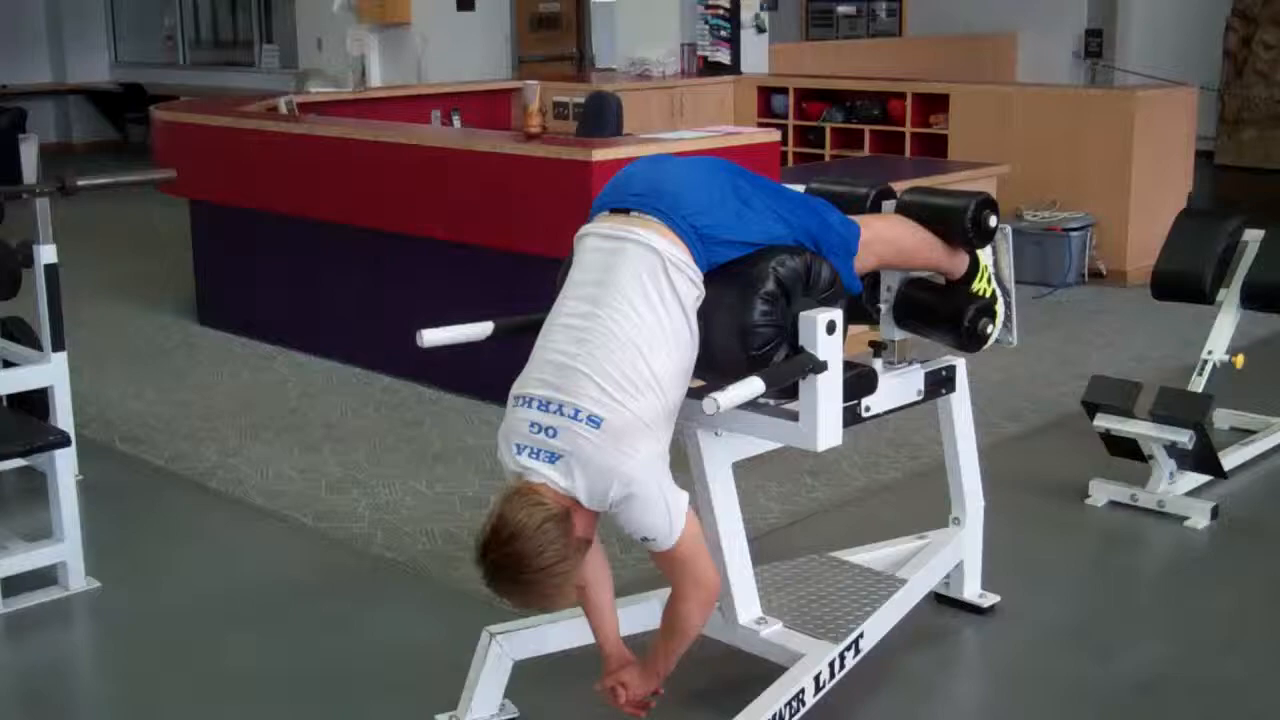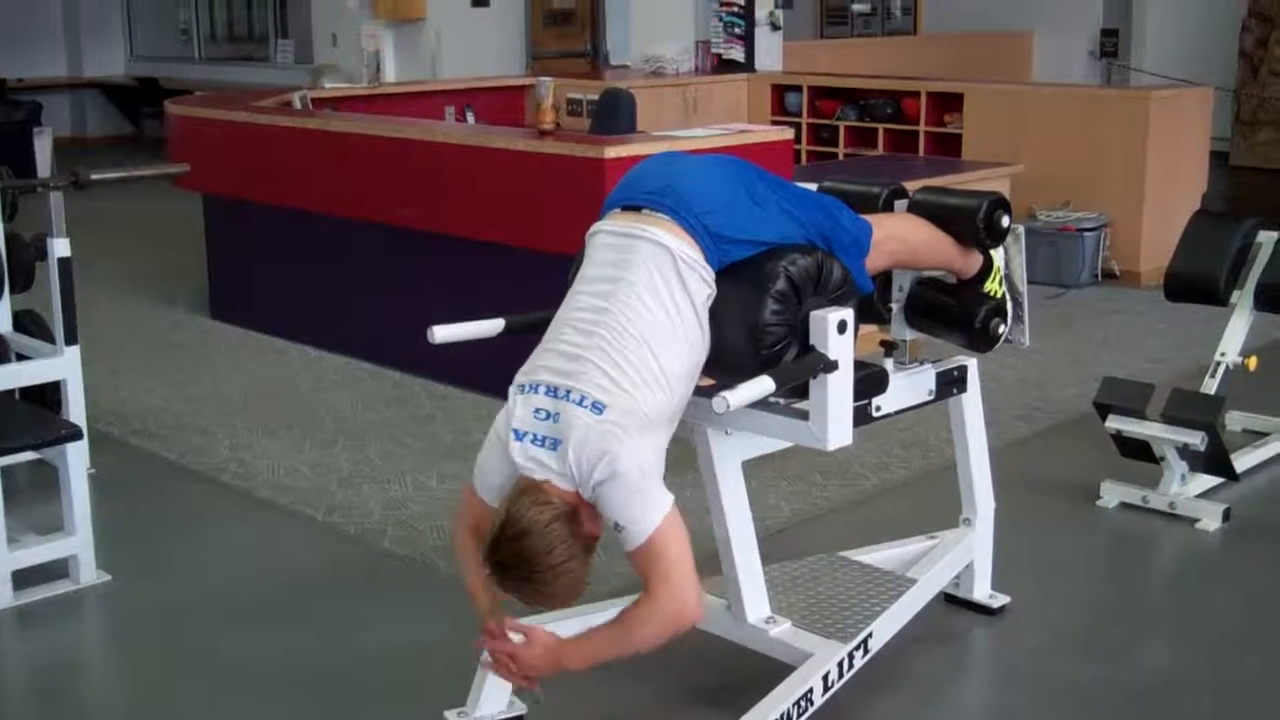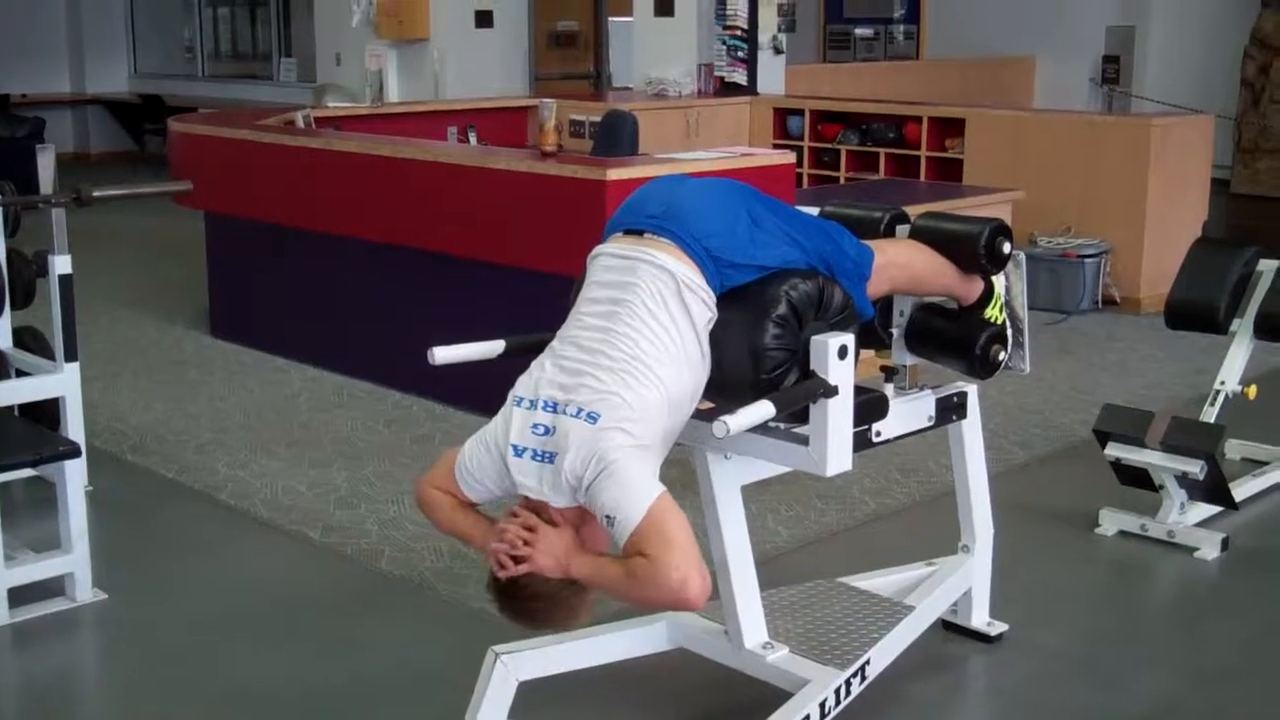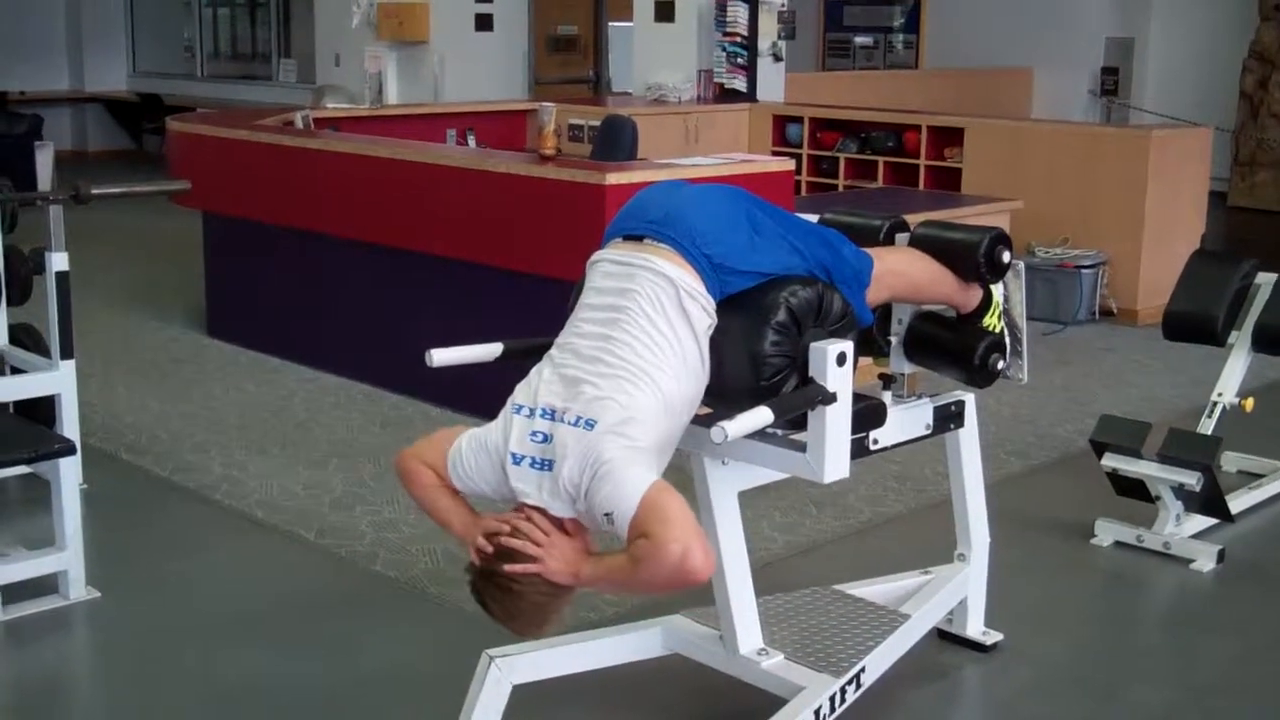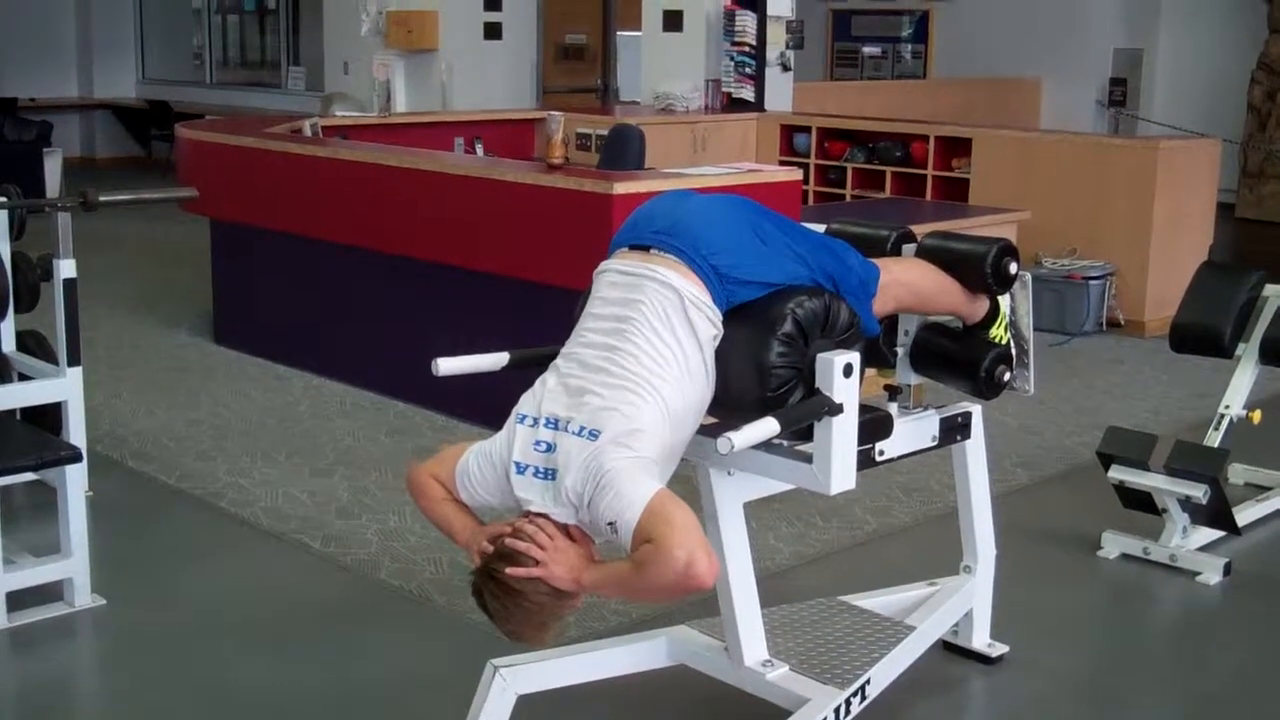
dt=0.5s
person 1, frame 1
left shoulder: (620, 468)
right shoulder: (517, 439)
left elbow: (699, 587)
right elbow: (577, 544)
left wrist: (651, 674)
right wrist: (614, 654)
left hip: (690, 210)
right hip: (618, 209)
left knee: (858, 248)
left ankle: (965, 268)
person 1, frame 2
left shoulder: (611, 456)
right shoulder: (513, 429)
left elbow: (678, 605)
right elbow: (473, 532)
left wrist: (561, 656)
right wrist: (496, 628)
left hip: (699, 210)
right hip: (633, 203)
left knee: (870, 247)
left ankle: (976, 267)
person 1, frame 3
left shoulder: (605, 465)
right shoulder: (508, 442)
left elbow: (686, 585)
right elbow: (433, 490)
left wrist: (575, 562)
right wrist: (493, 541)
left hip: (705, 233)
right hip: (637, 227)
left knee: (867, 275)
left ankle: (976, 294)
person 1, frame 4
left shoulder: (601, 467)
right shoulder: (506, 447)
left elbow: (686, 559)
right elbow: (413, 462)
left wrist: (585, 568)
right wrist: (471, 532)
left hip: (703, 239)
right hip: (640, 228)
left knee: (867, 281)
left ankle: (975, 301)
person 1, frame 5
left shoulder: (605, 479)
right shoulder: (510, 459)
left elbow: (692, 567)
right elbow: (423, 478)
left wrist: (588, 575)
right wrist: (475, 541)
left hip: (709, 251)
right hip: (646, 234)
left knee: (871, 289)
left ankle: (982, 311)
